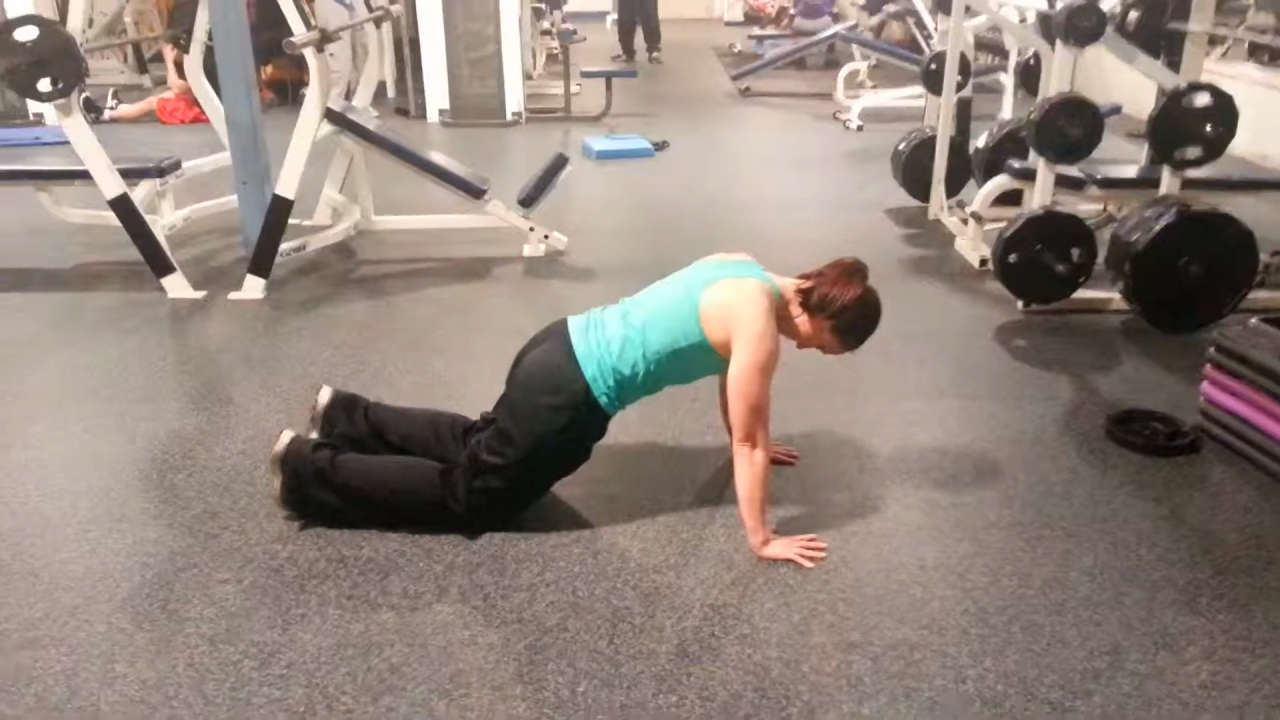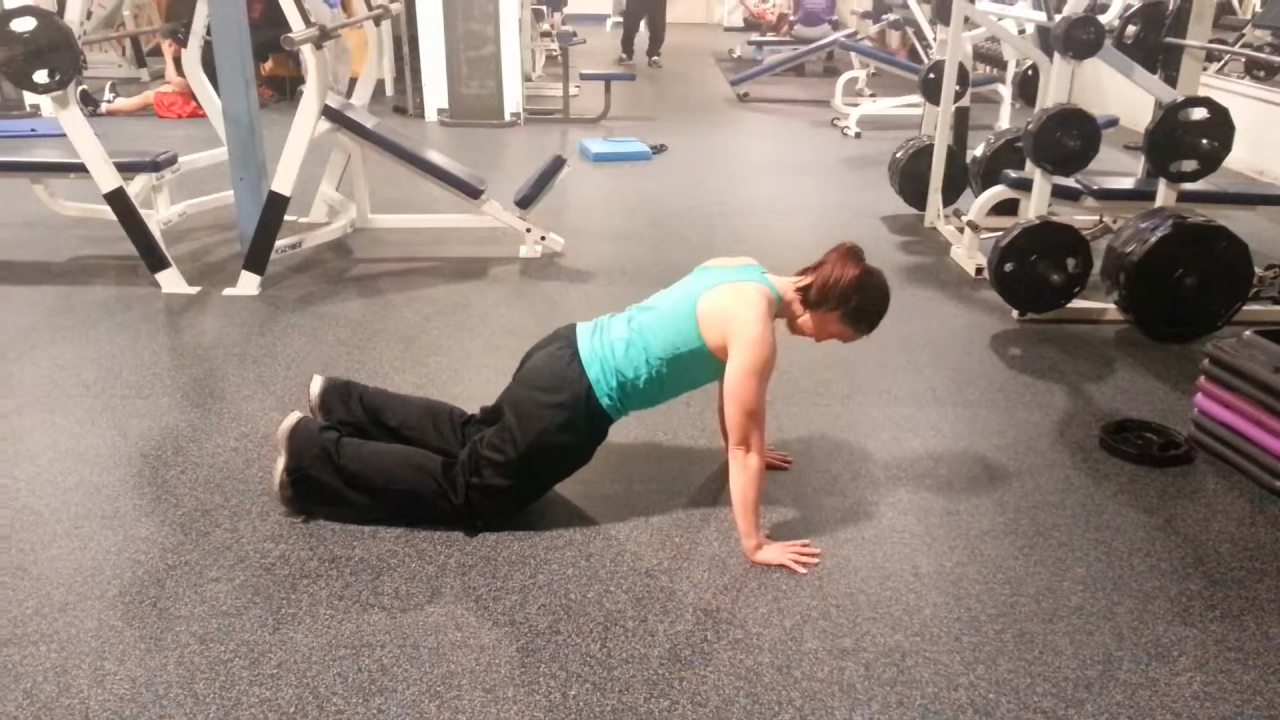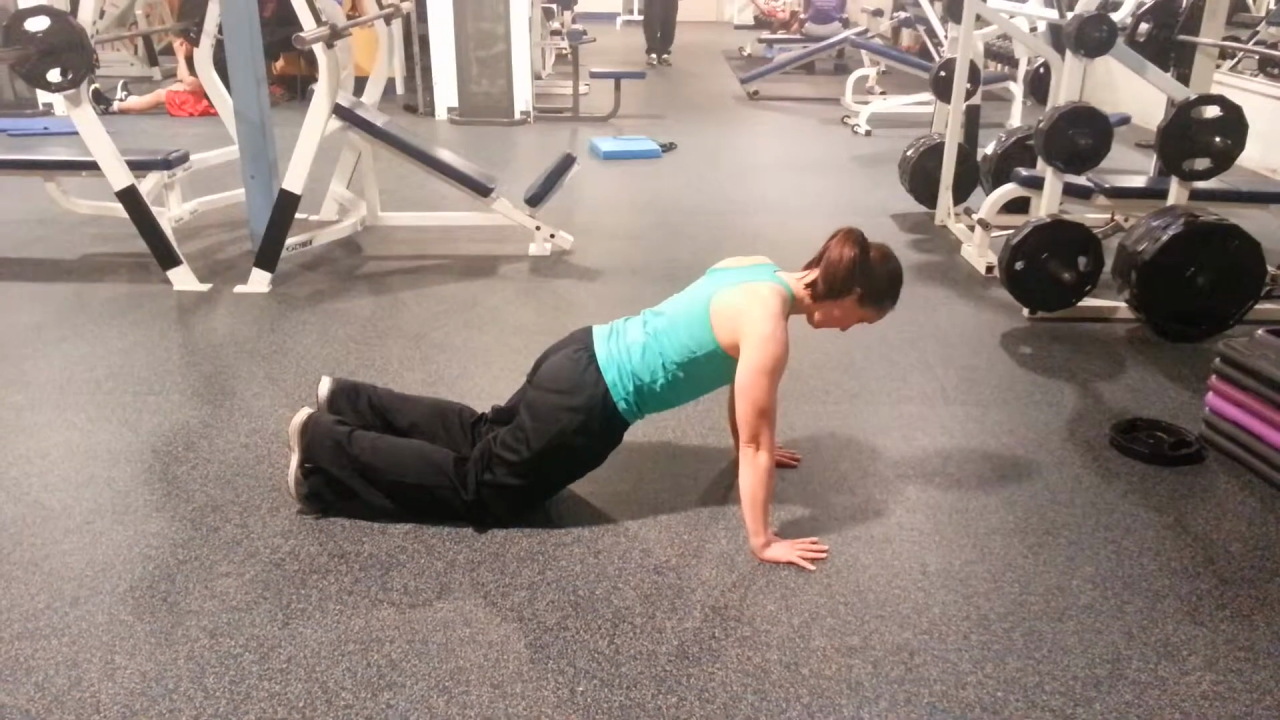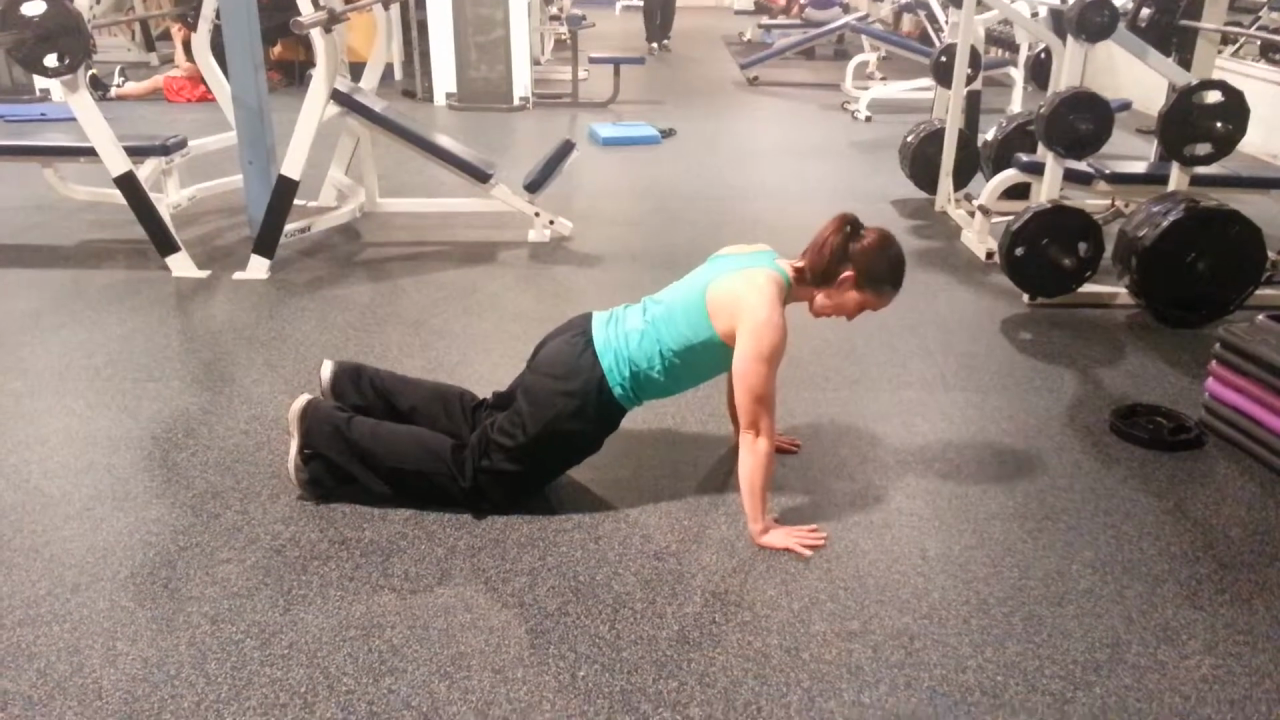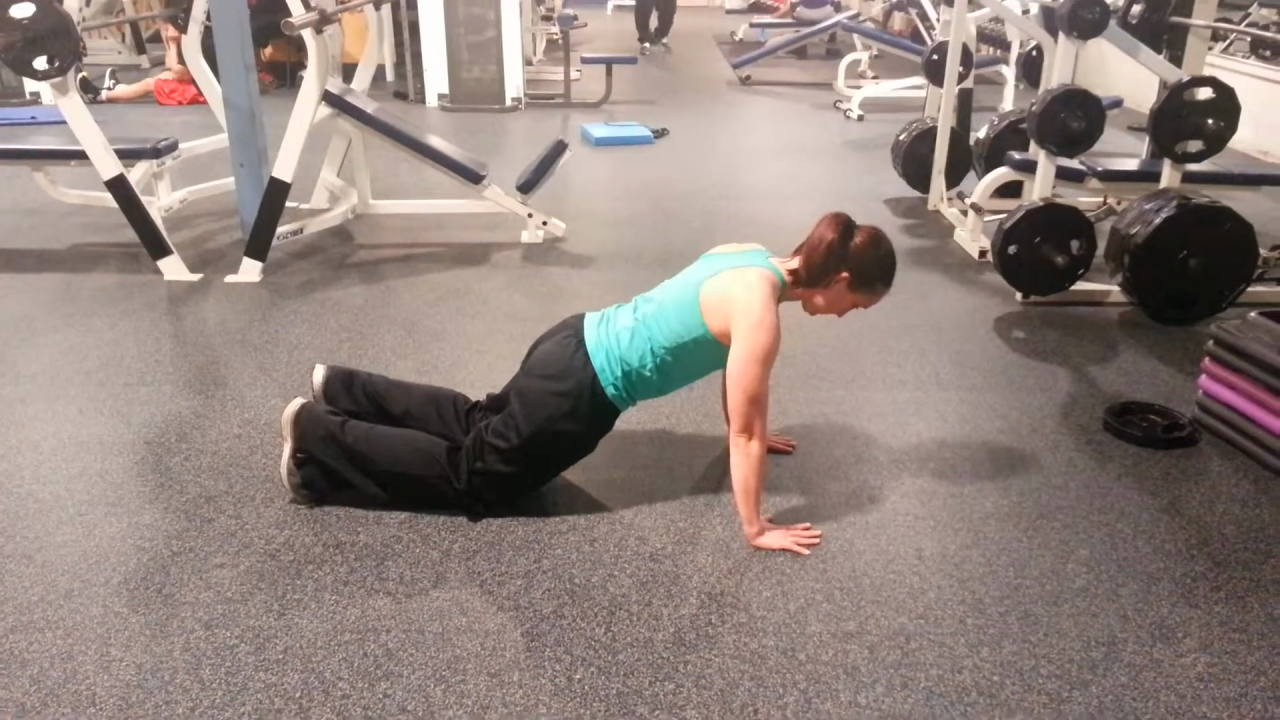
dt=0.4s
person 1, frame 1
left shoulder: (747, 272)
right shoulder: (758, 325)
right elbow: (749, 443)
left wrist: (751, 446)
right wrist: (761, 538)
left hip: (563, 348)
right hip: (569, 392)
left knee: (481, 444)
right knee: (470, 493)
left ankle: (347, 416)
right ankle: (307, 467)
person 1, frame 2
left shoulder: (746, 271)
right shoulder: (755, 328)
right elbow: (743, 447)
left wrist: (746, 447)
right wrist: (755, 544)
left hip: (571, 355)
right hip: (572, 399)
left knee: (474, 438)
right knee: (467, 490)
left ankle: (342, 403)
right ankle: (311, 450)
person 1, frame 3
left shoulder: (758, 269)
right shoulder: (768, 325)
right elbow: (756, 443)
left wrist: (752, 445)
right wrist: (762, 541)
left hip: (587, 357)
right hip: (589, 402)
left knee: (484, 438)
right knee: (478, 488)
left ankle: (346, 403)
right ankle: (323, 445)
person 1, frame 4
left shoulder: (761, 259)
right shoulder: (764, 312)
right elbow: (756, 430)
left wrist: (751, 432)
right wrist: (760, 527)
left hip: (586, 345)
right hip: (584, 389)
left knee: (483, 423)
right knee: (475, 474)
left ankle: (349, 386)
right ankle: (322, 429)
person 1, frame 5
left shoulder: (753, 257)
right shoulder: (759, 312)
right elbow: (746, 432)
left wrist: (750, 432)
right wrist: (755, 529)
left hip: (579, 346)
right hip: (579, 389)
left knee: (477, 426)
right knee: (470, 475)
left ankle: (341, 392)
right ankle: (316, 435)
